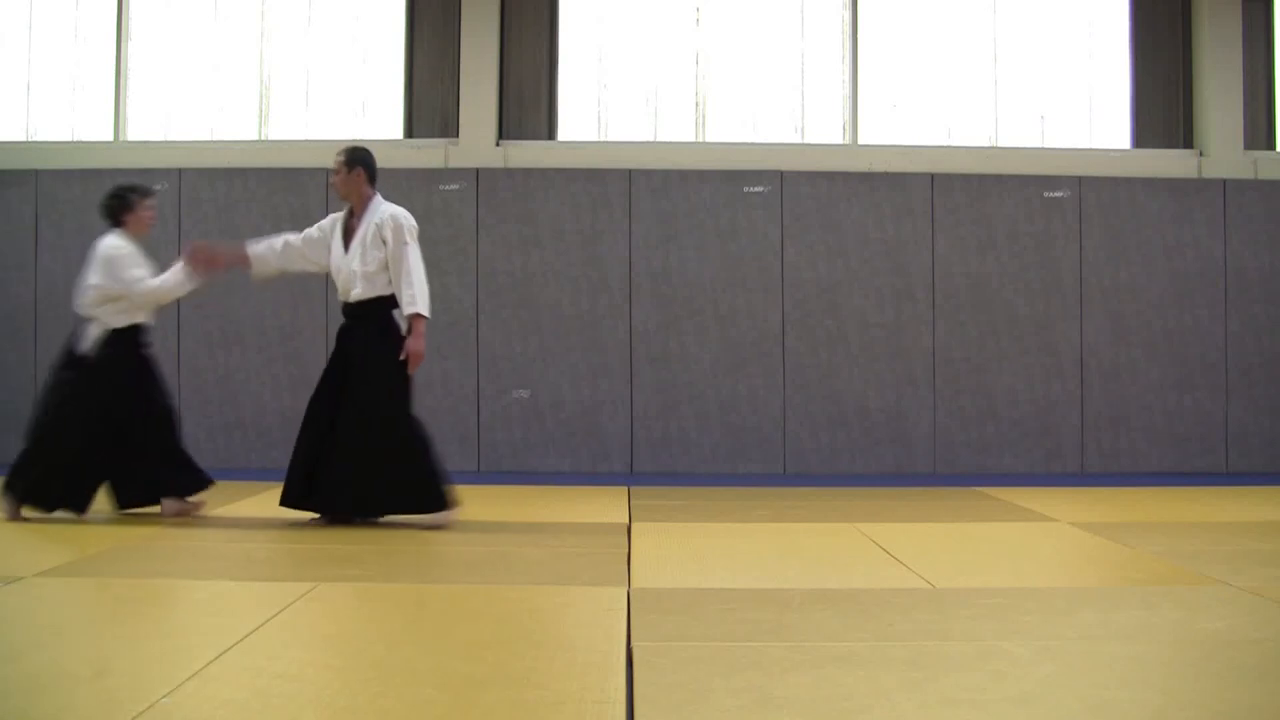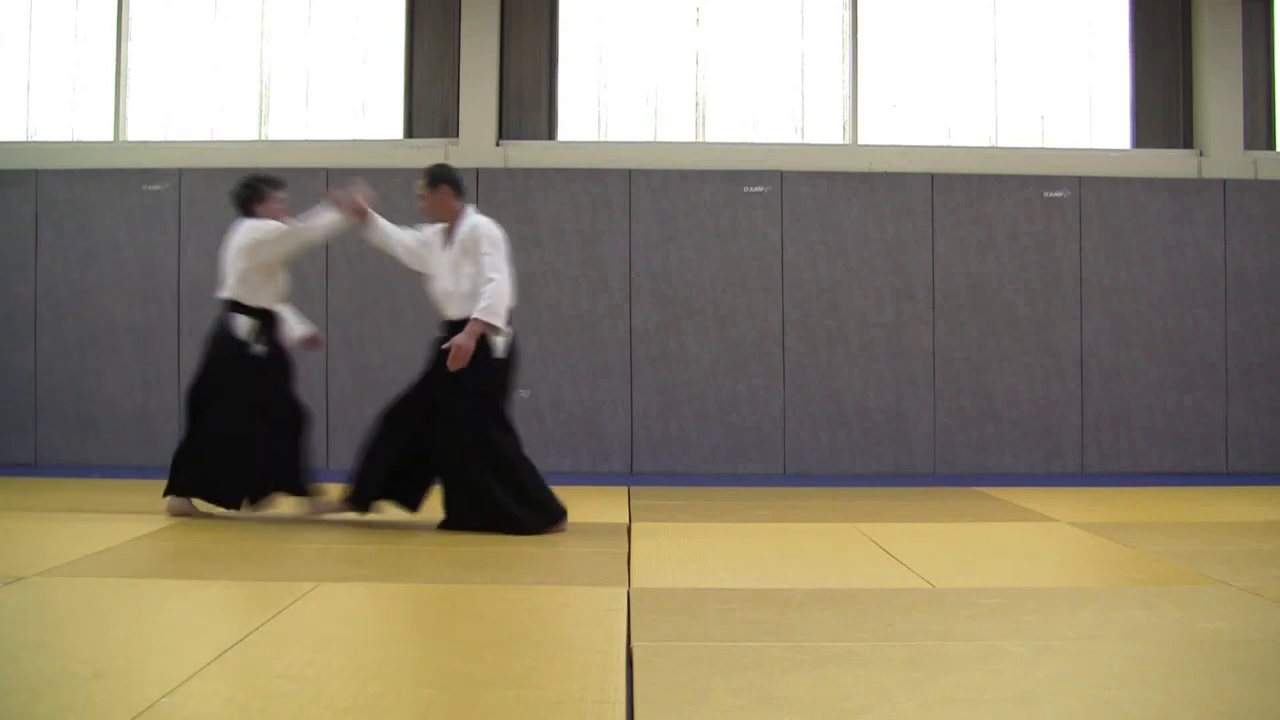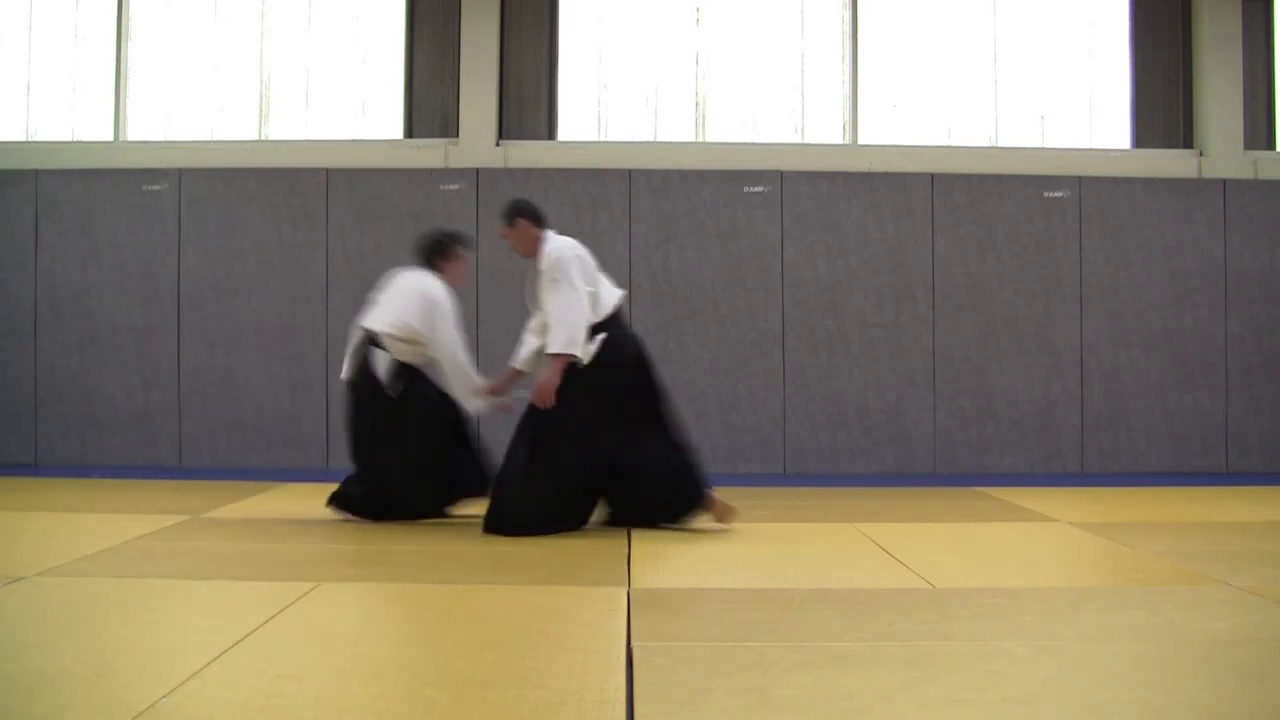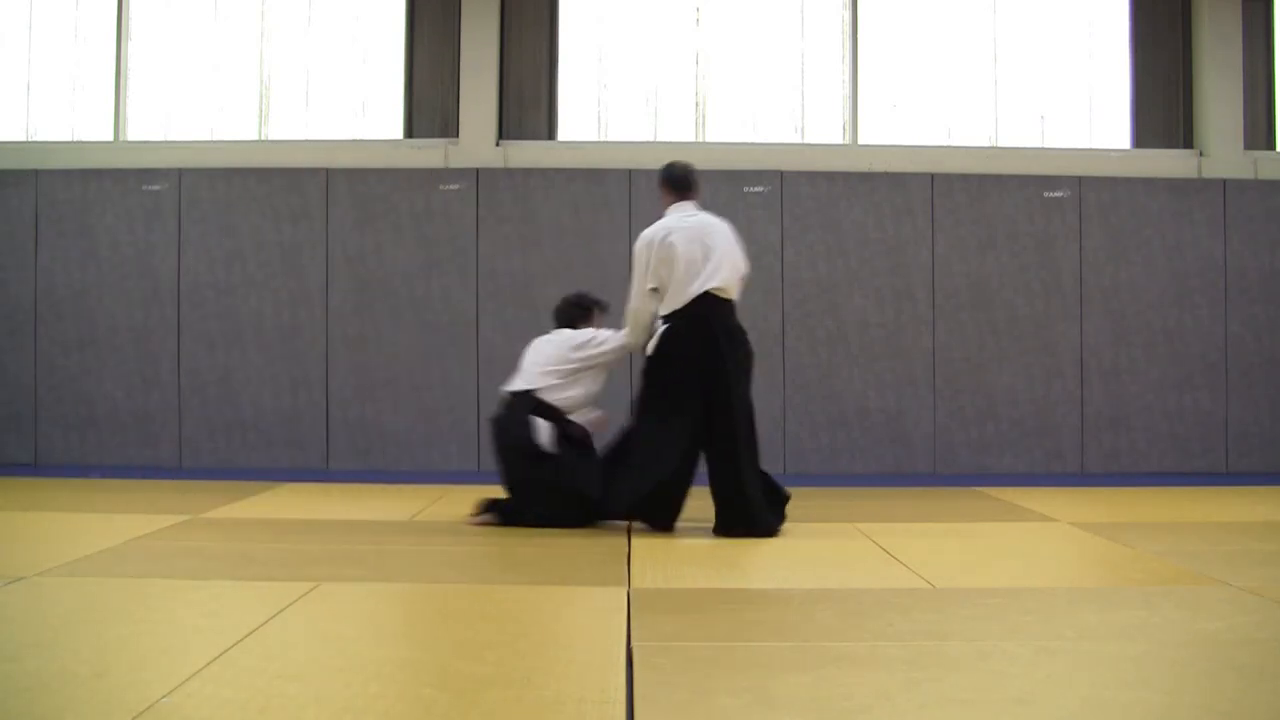
dt=0.4s
person 1, frame 1
left shoulder: (393, 219)
right shoulder: (336, 224)
left elbow: (411, 277)
right elbow: (292, 249)
left wrist: (416, 333)
right wrist: (233, 255)
left hip: (385, 326)
right hip: (356, 328)
left knee: (389, 416)
right knee: (333, 413)
left ankle: (432, 500)
right ankle: (344, 505)
person 1, frame 2
left shoulder: (481, 231)
right shoulder: (439, 236)
left elbow: (497, 285)
right elbow: (404, 242)
left wrist: (472, 332)
right wrist: (367, 216)
left hip: (484, 345)
right hip: (457, 338)
left knee: (480, 431)
right knee: (413, 417)
left ankle: (541, 513)
right ankle: (366, 495)
person 1, frame 3
left shoulder: (556, 255)
right shoulder: (548, 260)
left elbow: (570, 315)
right elbow: (542, 323)
left wrist: (554, 368)
right wrist: (511, 373)
left hip: (604, 350)
right hip: (616, 348)
left knee: (551, 426)
right knee: (637, 429)
left ankle: (531, 513)
right ankle: (695, 497)
person 1, frame 4
left shoulder: (652, 236)
right shoulder: (722, 228)
left elbow: (642, 301)
left wrist: (639, 341)
left hip: (682, 335)
right hip: (725, 329)
left knee: (663, 423)
right knee: (730, 425)
left ankle: (634, 502)
right ankle: (752, 516)
person 2, frame 1
left shoulder: (128, 249)
right shoulder: (114, 249)
right elbow: (142, 294)
right wrist: (186, 270)
left hip: (127, 346)
right hip: (100, 347)
left knee: (152, 418)
right knee: (65, 426)
left ankle: (170, 494)
person 2, frame 2
left shoulder: (251, 238)
right shoulder: (258, 235)
left elbow: (268, 296)
right elbow: (304, 232)
left wrist: (297, 330)
right wrist: (343, 210)
left hip: (246, 334)
right hip: (246, 336)
left knee: (215, 418)
right knee: (281, 415)
left ankle: (181, 494)
right ankle: (290, 489)
person 2, frame 3
left shoulder: (402, 279)
right shoulder: (436, 295)
left elbow: (363, 323)
right elbow: (450, 355)
left wrist: (353, 370)
right wrist: (480, 395)
left hip: (382, 366)
right hip: (386, 372)
left knee: (442, 419)
right knee: (392, 450)
person 2, frame 4
left shoulder: (542, 344)
right shoulder: (585, 341)
right elbow: (629, 339)
left wrist: (590, 419)
left hip: (514, 423)
right hip: (533, 429)
right knee: (578, 503)
right ankle: (500, 512)
